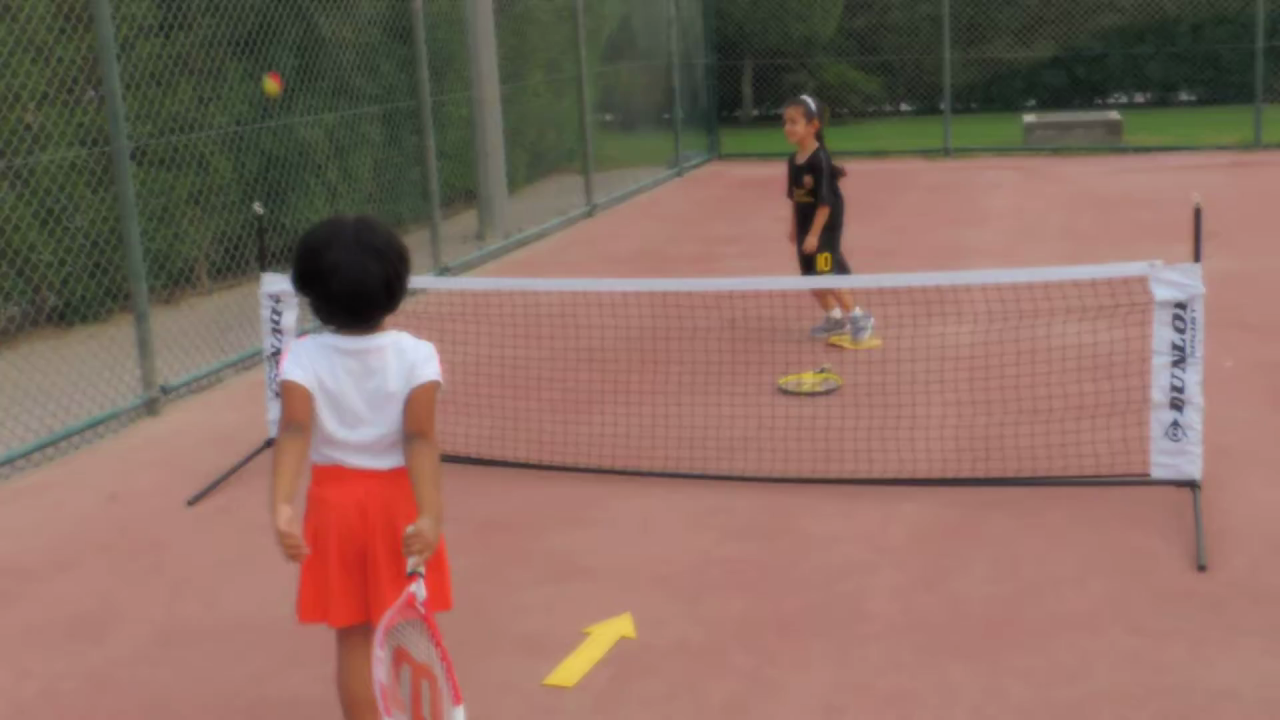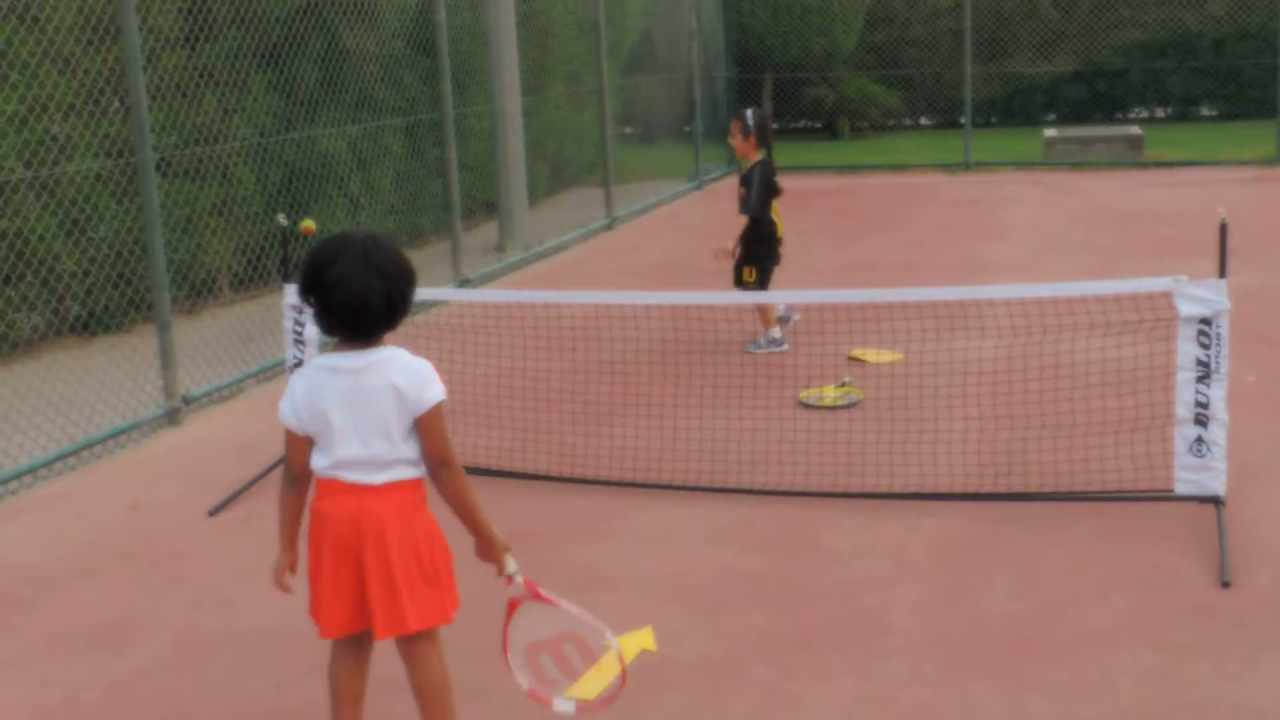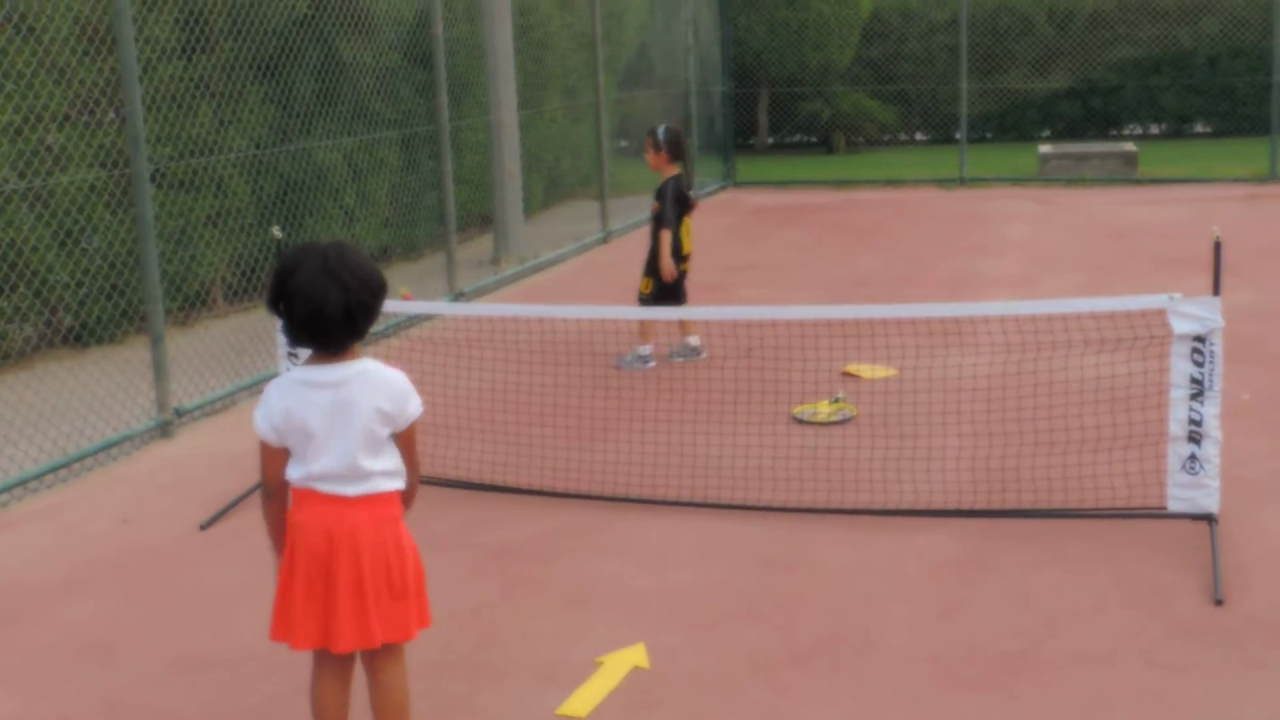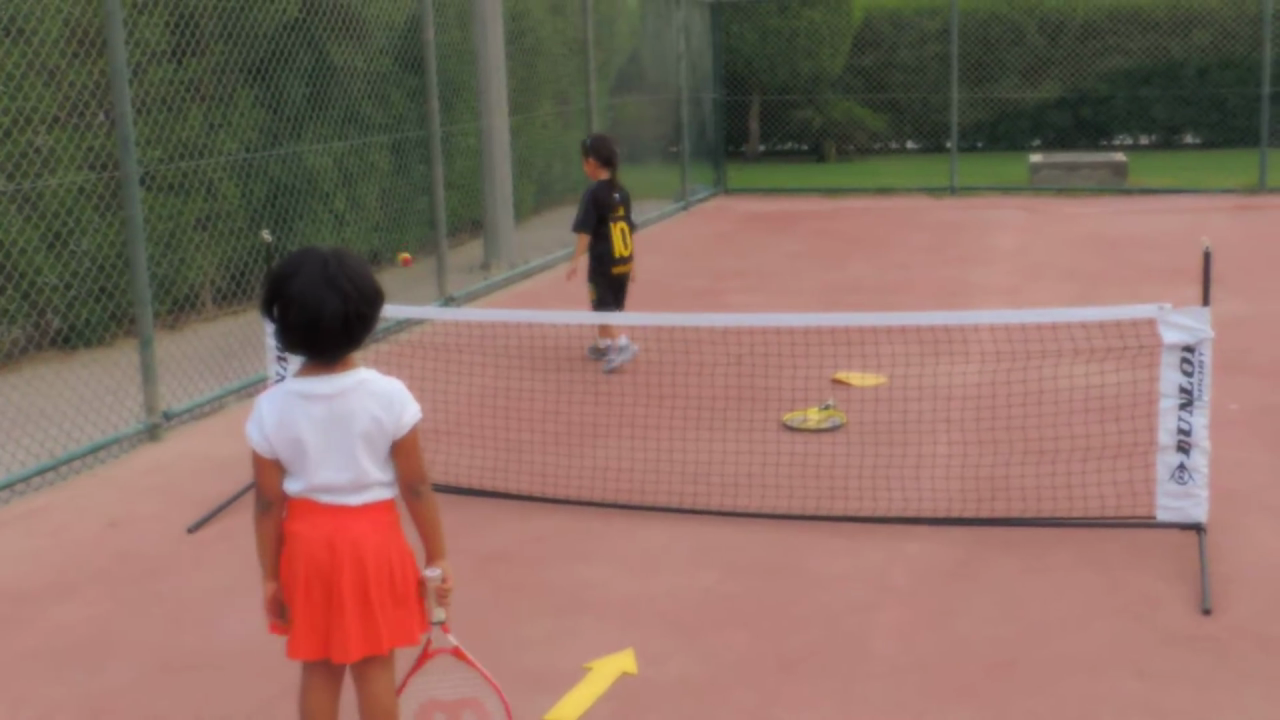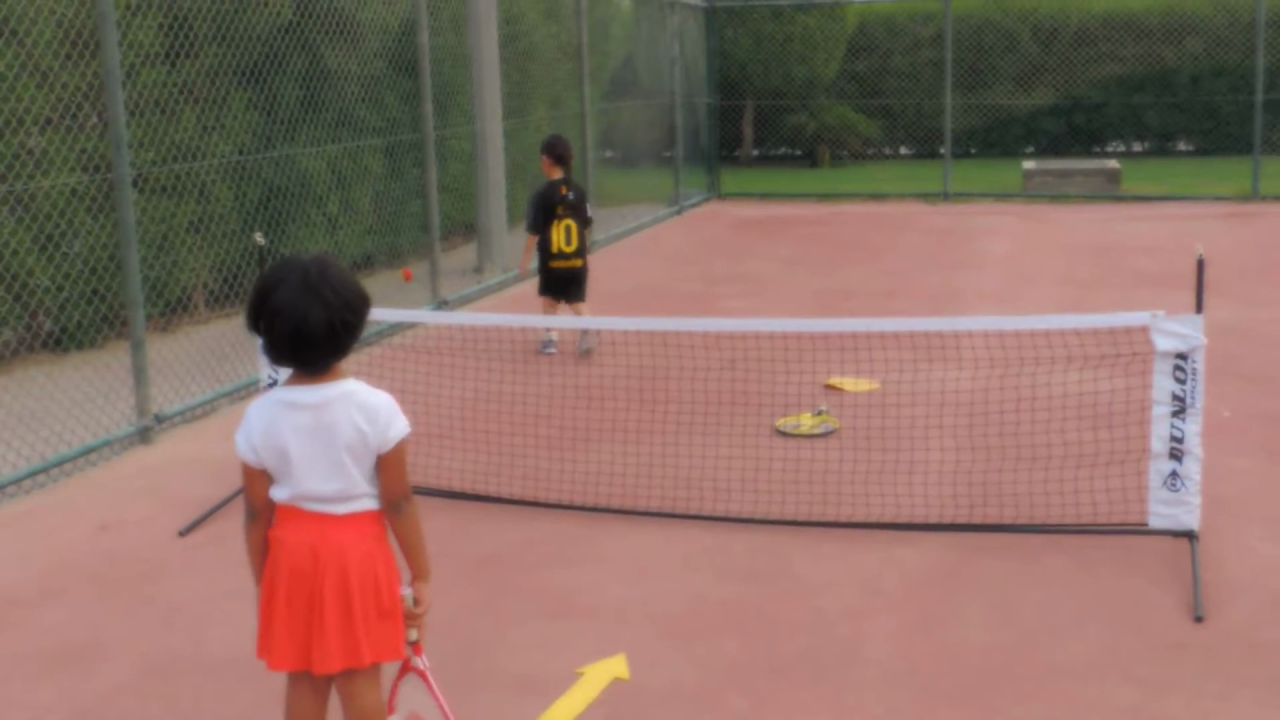
dt=0.5s
person 1, frame 1
left shoulder: (303, 357)
right shoulder: (416, 354)
left elbow: (296, 430)
right elbow: (420, 439)
left wrist: (282, 504)
right wrist: (430, 513)
left hip: (335, 504)
right hip: (398, 502)
left knee: (352, 639)
person 1, frame 2
left shoulder: (305, 382)
right shoulder: (413, 374)
left elbow: (295, 475)
right elbow: (441, 464)
left wrist: (286, 545)
right wrist: (484, 533)
left hip: (336, 517)
right hip: (399, 516)
left knee: (350, 641)
right knee: (420, 642)
person 1, frame 3
left shoulder: (280, 395)
right shoulder: (391, 385)
left elbow: (274, 488)
right elbow: (410, 474)
left wrist: (281, 552)
left hip: (312, 529)
right hip: (376, 527)
left knee: (329, 658)
right knee: (384, 657)
person 1, frame 4
left shoulder: (273, 406)
right shoulder: (388, 395)
left elbow: (268, 503)
right elbow: (415, 486)
left wrist: (270, 576)
right wrist: (437, 557)
left hip: (309, 542)
right hip: (372, 539)
left knee: (319, 667)
right knee: (374, 665)
person 1, frame 5
left shoulder: (261, 416)
right shoulder: (375, 407)
left elbow: (257, 512)
right elbow: (398, 503)
left wrist: (262, 581)
right wrist: (420, 575)
left hip: (294, 552)
right hip: (357, 551)
left knee: (304, 677)
right knee: (359, 677)
person 2, frame 1
left shoulder: (821, 159)
right shoulder: (793, 160)
left elbow: (826, 201)
left wrist: (813, 235)
right wrist: (794, 228)
left hip: (824, 229)
right hip: (807, 227)
left knee: (829, 277)
right knee: (811, 278)
left ankle: (859, 317)
right ankle: (834, 318)
person 2, frame 2
left shoulder: (757, 172)
right shoulder: (757, 169)
left elbow: (748, 209)
left wrist: (735, 240)
right wrist: (739, 242)
left hip: (761, 240)
right hip: (763, 240)
left knee: (754, 289)
right knee: (749, 285)
left ankle: (774, 337)
right ankle: (781, 313)
person 2, frame 3
left shoulder: (669, 187)
right shoulder: (679, 183)
left elbow: (666, 225)
left wrist: (665, 256)
left hip: (666, 257)
right hip: (680, 256)
left knee: (648, 303)
right knee: (674, 302)
left ankle: (643, 353)
right ankle: (693, 345)
person 2, frame 4
left shoulder: (593, 194)
right shoulder: (622, 193)
left elbow: (586, 231)
right elbow: (629, 229)
left wrist: (575, 260)
right wrist: (629, 261)
left hip: (604, 263)
right hip: (624, 261)
left knee: (604, 308)
right knee: (608, 306)
left ankle: (622, 346)
right ankle: (604, 344)
person 2, frame 5
left shoulder: (543, 195)
right shoulder: (579, 192)
left elbow: (534, 231)
right elbow: (586, 226)
left wrist: (525, 258)
right wrist: (584, 253)
left hip: (551, 259)
right hip: (576, 258)
left knee: (550, 298)
right knee: (577, 299)
left ankle: (550, 338)
right ankle: (587, 329)
